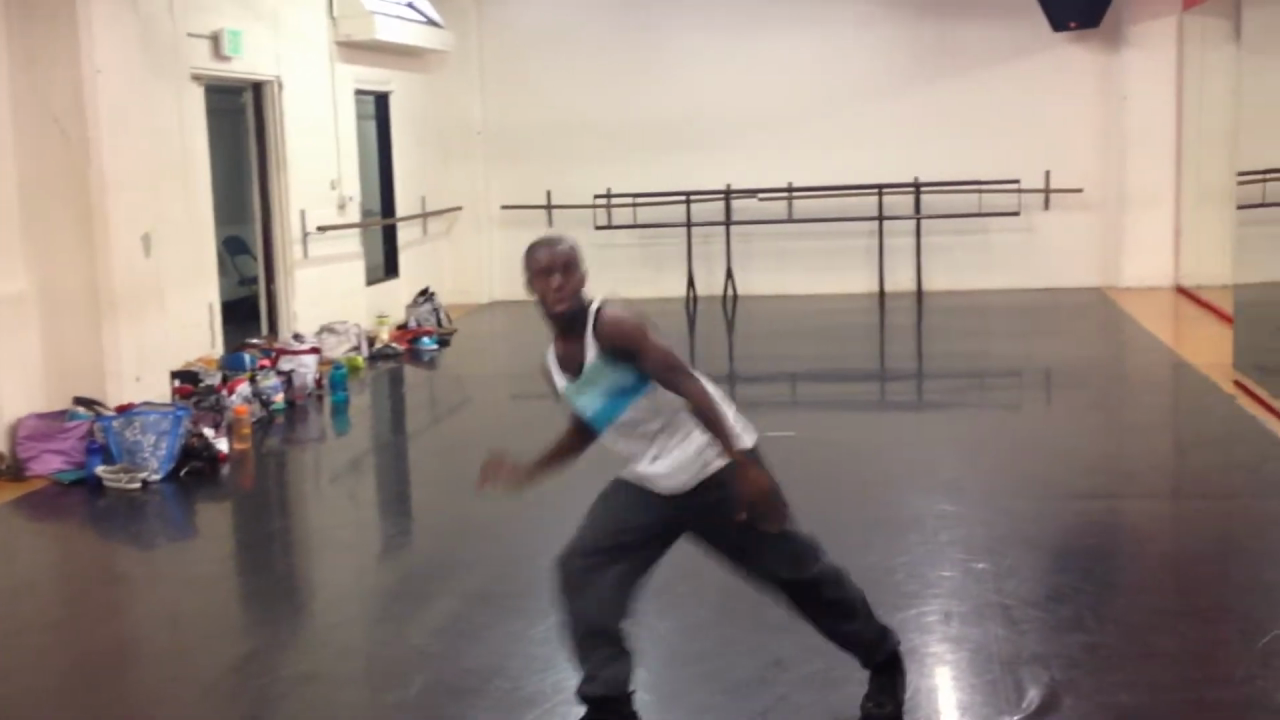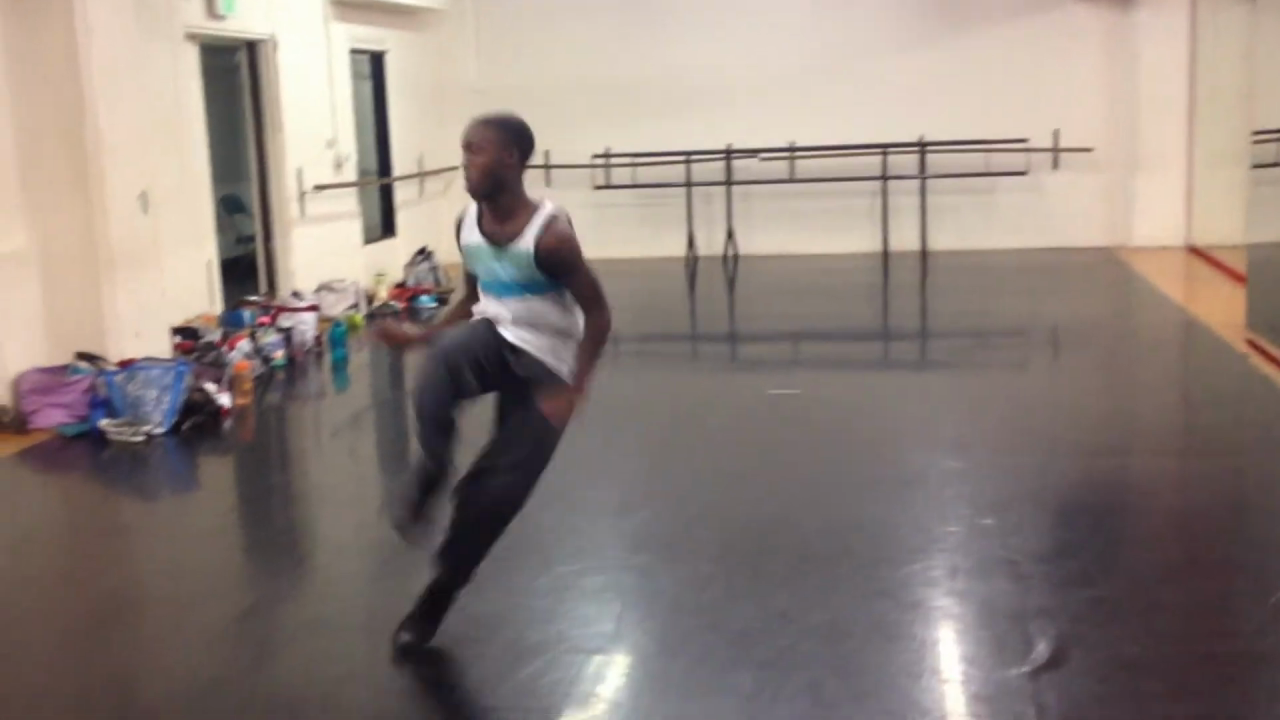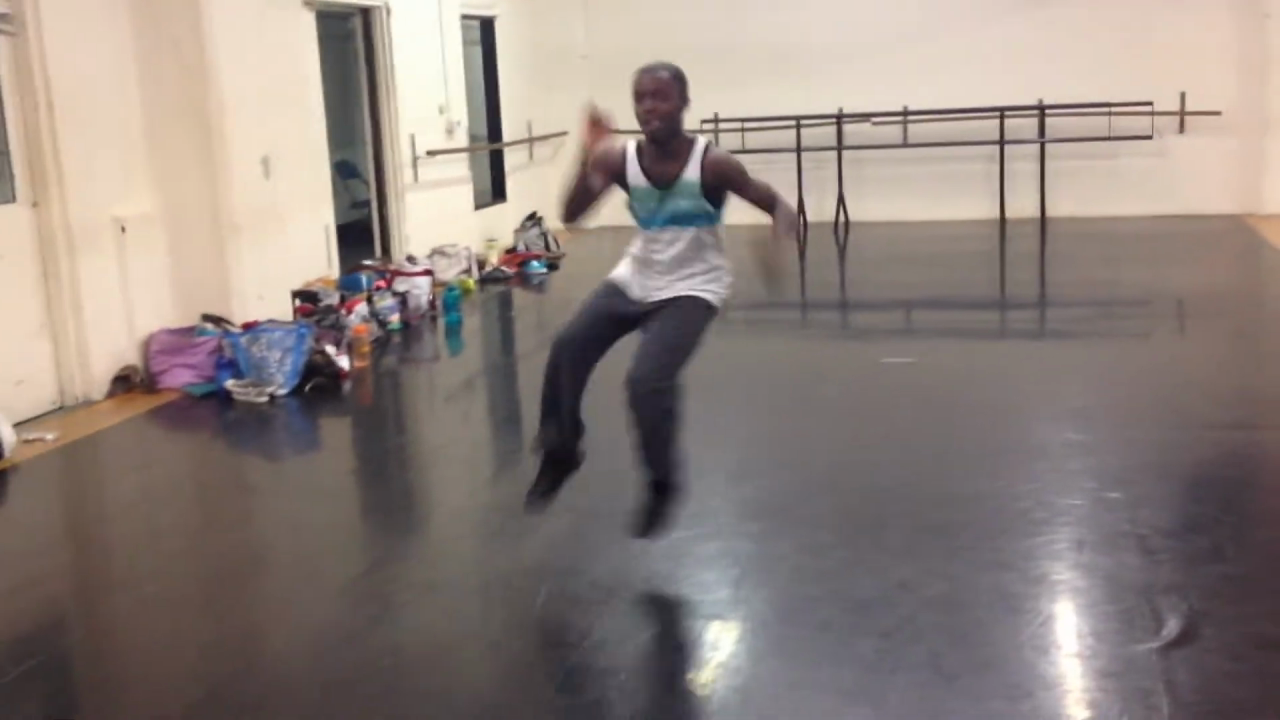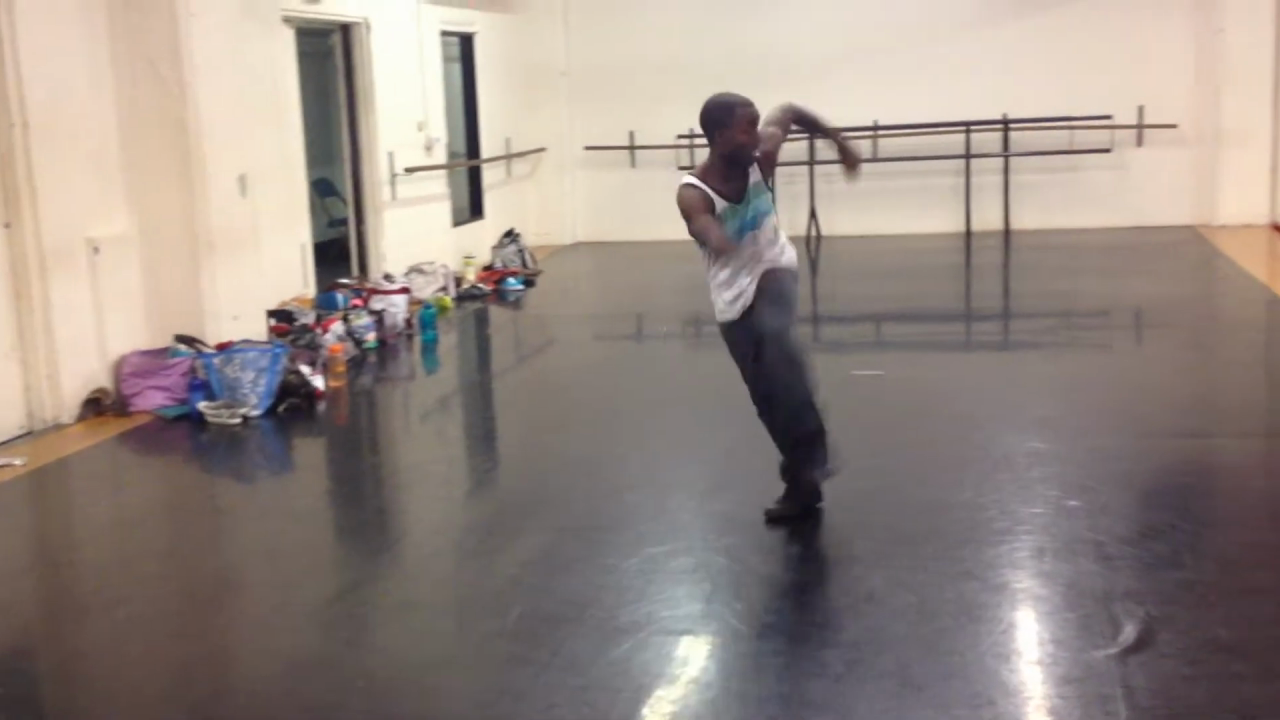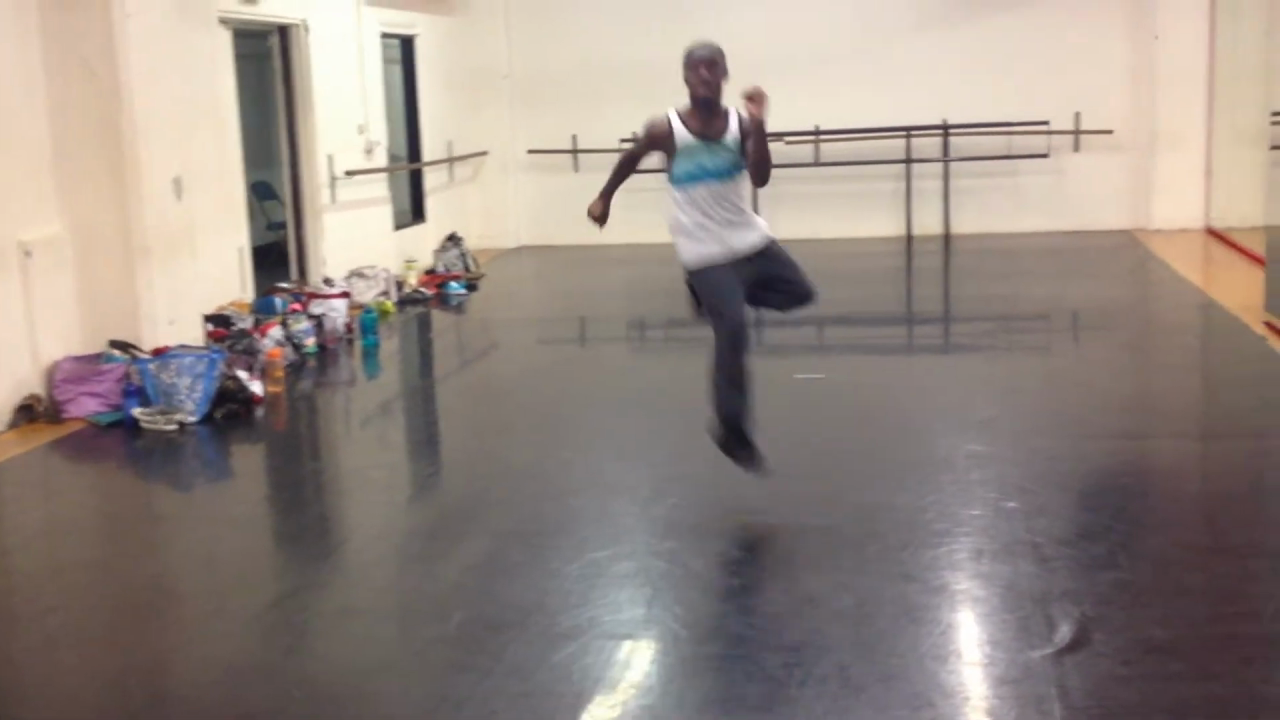
dt=0.4s
person 1, frame 1
left shoulder: (614, 326)
right shoulder: (554, 363)
left elbow: (689, 384)
left wrist: (743, 460)
right wrist: (530, 470)
left hip: (713, 461)
right hip: (653, 477)
left knee: (792, 571)
right knee: (583, 571)
left ankle: (883, 661)
person 1, frame 2
left shoulder: (552, 234)
right shoulder: (467, 223)
left elbow: (598, 311)
left wrist: (573, 391)
right wrist: (425, 334)
left hip: (545, 364)
right hip: (490, 341)
left knee: (499, 492)
right knee: (441, 368)
left ankle: (437, 598)
right ankle: (434, 475)
person 1, frame 3
left shoulder: (713, 163)
right shoulder: (618, 158)
left elbow: (770, 200)
right elbow: (572, 215)
left wrist: (786, 223)
right wrist: (590, 162)
left hip: (690, 289)
right hip: (635, 278)
left knee: (646, 381)
right knee: (566, 351)
left ankle: (661, 486)
right ankle: (559, 454)
person 1, frame 4
left shoulder: (756, 152)
right shoulder: (691, 193)
left elbow: (791, 111)
right elbow: (717, 248)
left wrist: (839, 142)
left hip: (772, 269)
right hip: (732, 293)
left knee: (773, 336)
right knee: (764, 390)
left ankle: (808, 456)
right ankle: (802, 477)
person 1, frame 5
left shoulder: (741, 123)
right shoulder: (664, 130)
left elbow: (760, 178)
right elbow: (628, 161)
left wrist: (758, 127)
right wrist: (603, 198)
left hip: (746, 237)
right hip: (702, 250)
left knee: (797, 293)
right knee: (733, 337)
left ankle: (727, 305)
right ankle: (734, 431)
